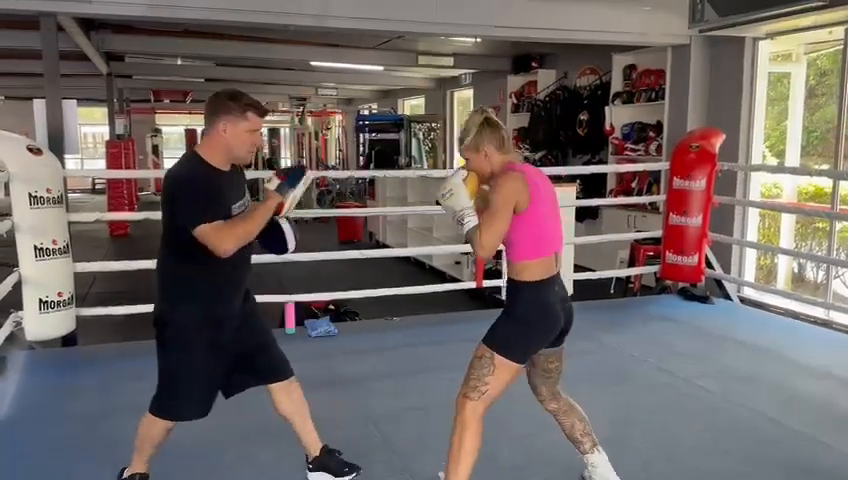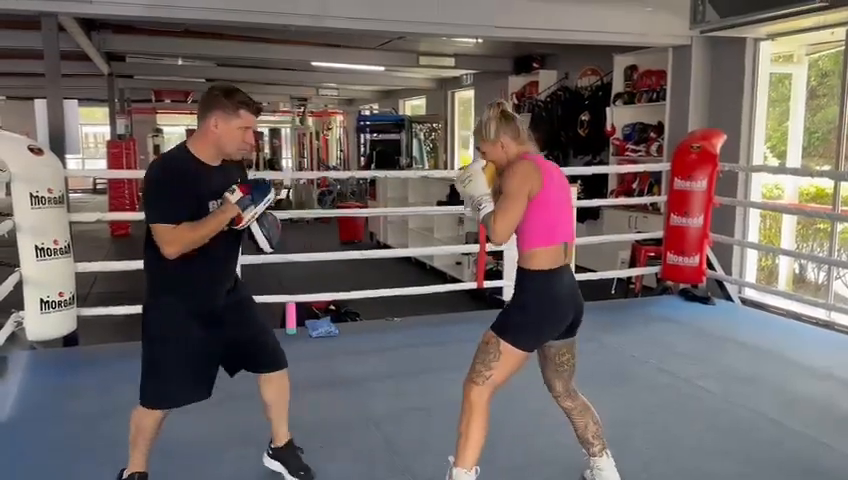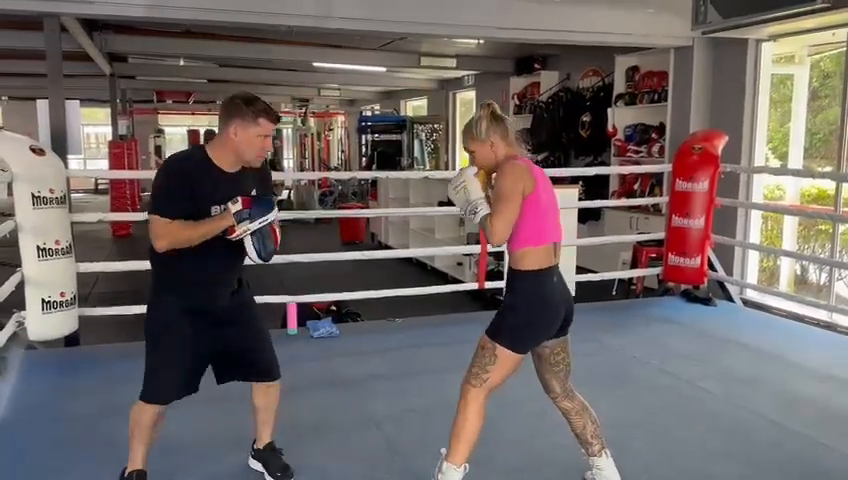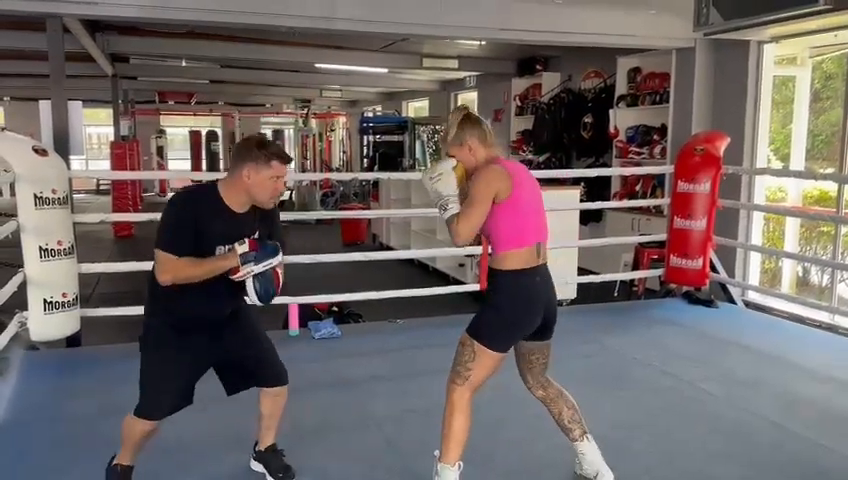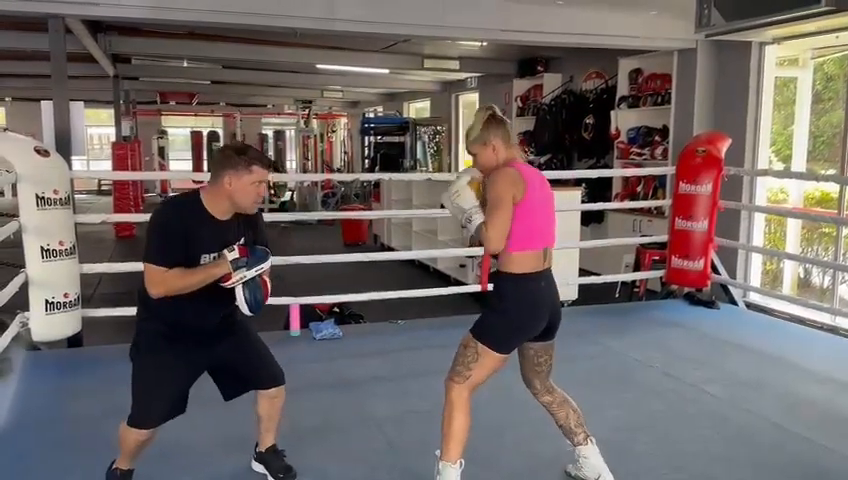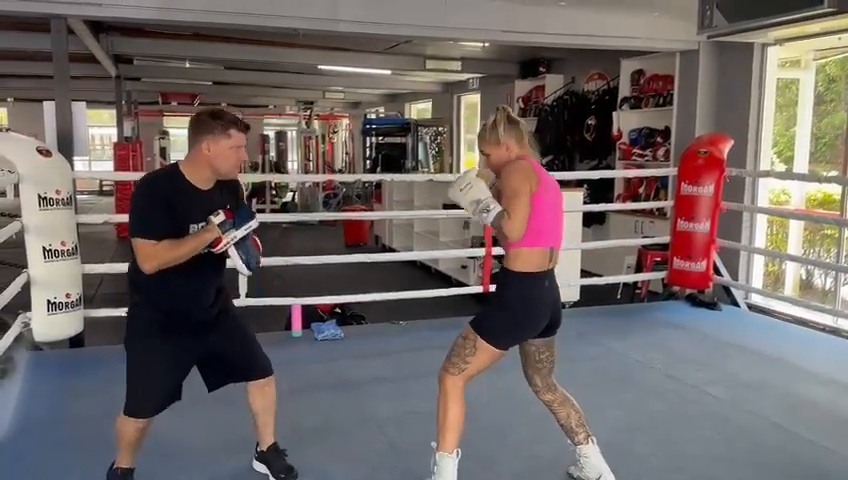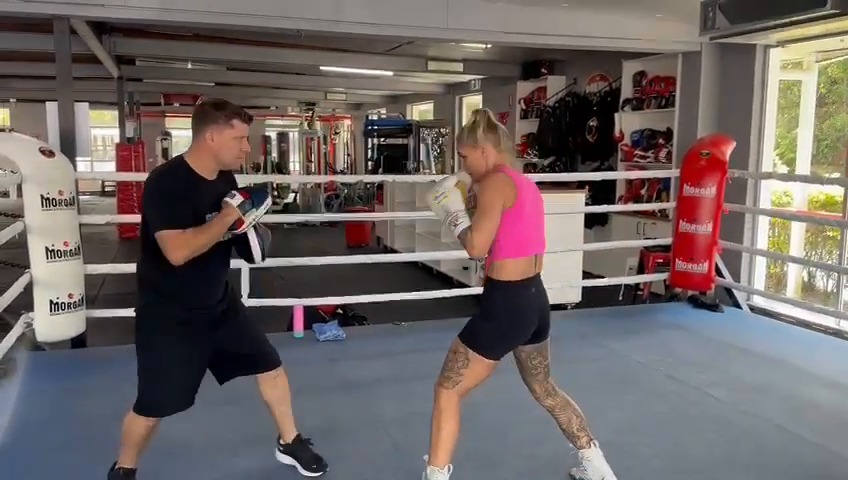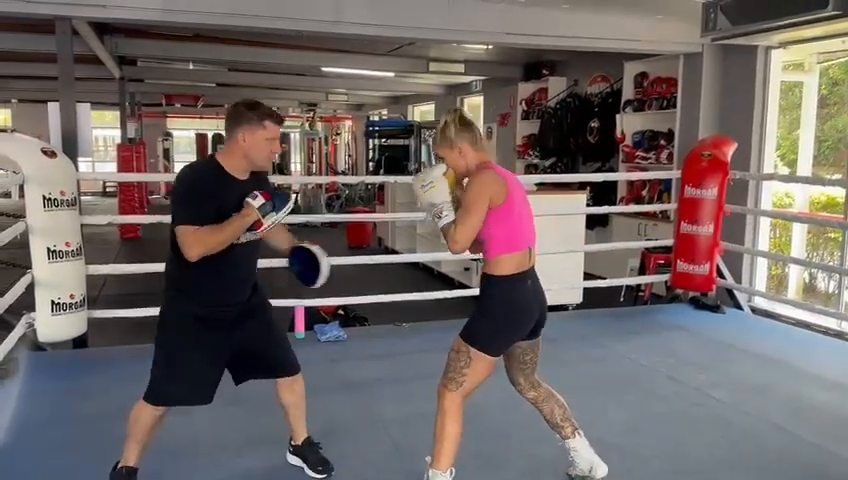
dt=0.2s
person 1, frame 1
left shoulder: (508, 182)
right shoulder: (536, 177)
left elbow: (484, 247)
left wrist: (463, 207)
right wrist: (478, 202)
left hip: (529, 306)
right hip: (556, 302)
left knee: (470, 404)
right knee: (549, 395)
person 1, frame 2
left shoulder: (521, 170)
right shoulder: (551, 171)
left elbow: (499, 233)
left wrist: (479, 195)
right wrist: (490, 196)
left hip: (537, 296)
right hip: (565, 292)
left knee: (476, 389)
right knee: (563, 391)
person 1, frame 3
left shoulder: (513, 173)
right shoulder: (533, 172)
left elbow: (497, 235)
left wrist: (473, 199)
right wrist: (483, 197)
left hip: (528, 296)
right hip: (556, 293)
left knee: (474, 390)
right knee: (560, 391)
person 1, frame 4
left shoulder: (488, 175)
right shoulder: (521, 173)
left elbow: (462, 235)
left wrist: (446, 195)
right wrist: (460, 194)
left hip: (510, 295)
right hip: (542, 290)
left knee: (459, 390)
right knee: (538, 382)
person 1, frame 5
left shoulder: (505, 176)
right shoulder: (535, 177)
left elbow: (493, 242)
left wrist: (469, 207)
right wrist: (482, 197)
left hip: (516, 298)
right hip: (546, 296)
left knee: (457, 387)
right knee: (542, 387)
person 1, frame 6
left shoulder: (517, 171)
right shoulder: (546, 179)
left elbow: (513, 230)
left wrist: (480, 202)
right wrist: (487, 202)
left hip: (518, 296)
right hip: (546, 293)
left knee: (451, 378)
right knee: (544, 385)
person 1, frame 7
left shoulder: (495, 183)
right shoulder: (525, 185)
left elbow: (476, 248)
left wrist: (453, 211)
right wrist: (467, 205)
left hip: (505, 304)
right hip: (534, 300)
left knee: (447, 393)
right knee: (544, 389)
person 1, frame 8
left shoulder: (484, 179)
right shoulder: (503, 177)
left elbow: (457, 243)
left wrist: (439, 201)
right wrist: (447, 199)
left hip: (503, 300)
right hip: (529, 295)
left knee: (451, 395)
right knee: (527, 382)
person 2, frame 1
left shoulder: (232, 171)
right shoulder: (187, 178)
right elbow: (224, 242)
left wrist: (270, 221)
right wrist: (269, 201)
left hip: (234, 305)
right hip: (189, 314)
left knee: (280, 375)
right knee: (171, 405)
person 2, frame 2
left shoulder: (232, 166)
right shoulder: (168, 171)
right elbow: (171, 245)
right wrist: (229, 211)
left hip: (227, 295)
right hip: (176, 305)
left knee: (274, 365)
right knee: (159, 397)
left ankle: (281, 448)
person 2, frame 3
left shoulder: (257, 175)
right shoulder: (181, 169)
left elbow: (266, 226)
right elbow: (162, 238)
right wrist: (226, 220)
left hip: (231, 297)
right hip: (178, 304)
left knee: (268, 374)
right knee: (158, 394)
left ankle: (263, 449)
person 2, frame 4
left shoulder: (265, 212)
right shoulder: (188, 206)
left elbow: (271, 263)
right elbow: (166, 272)
right wrist: (231, 261)
left hip: (229, 316)
right hip: (174, 324)
left knee: (276, 381)
right knee: (151, 412)
left ankle: (265, 451)
person 2, frame 5
left shoulder: (249, 218)
right shoulder: (173, 216)
right elbow: (157, 285)
right wrist: (222, 267)
left hip: (222, 321)
right hip: (165, 332)
left knee: (272, 383)
right knee: (144, 420)
left ankle: (266, 453)
person 2, frame 6
left shoulder: (229, 188)
right shoulder: (155, 189)
left elbow: (237, 239)
right elbow: (149, 260)
left wrist: (245, 244)
right wrist: (211, 232)
left hip: (212, 308)
right hip: (157, 318)
left knee: (261, 374)
right knee: (141, 408)
person 2, frame 7
left shoulder: (225, 178)
right shoulder: (166, 182)
right elbow: (178, 251)
left wrist: (245, 222)
right wrist: (230, 213)
left hip: (219, 303)
right hip: (169, 314)
left knee: (270, 366)
right knee: (152, 405)
left ankle: (291, 443)
person 2, frame 8
left shoulder: (257, 180)
right shoulder: (196, 179)
right elbow: (194, 248)
left wrist: (294, 248)
right wrist: (249, 214)
left hip: (244, 301)
right hip: (191, 310)
left knee: (288, 370)
right knee: (161, 396)
left ankle: (301, 444)
